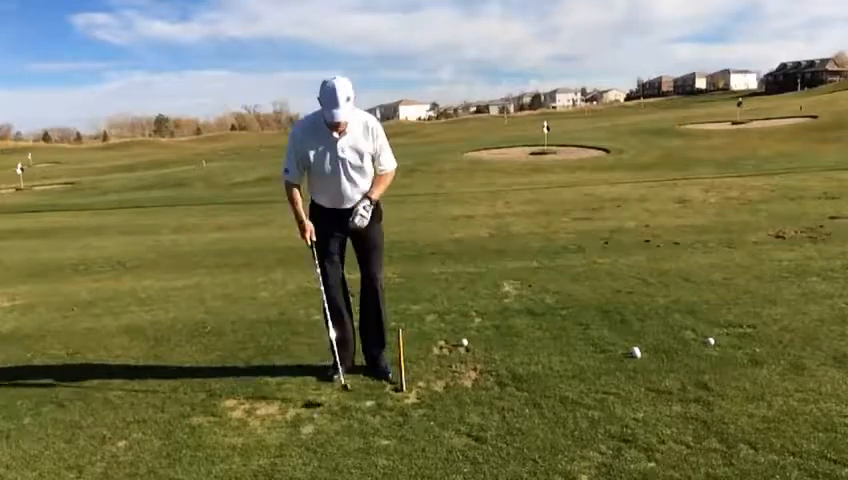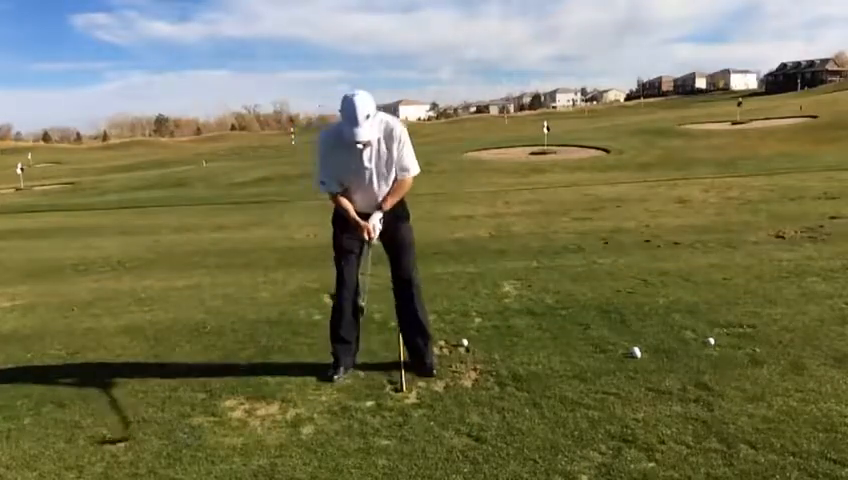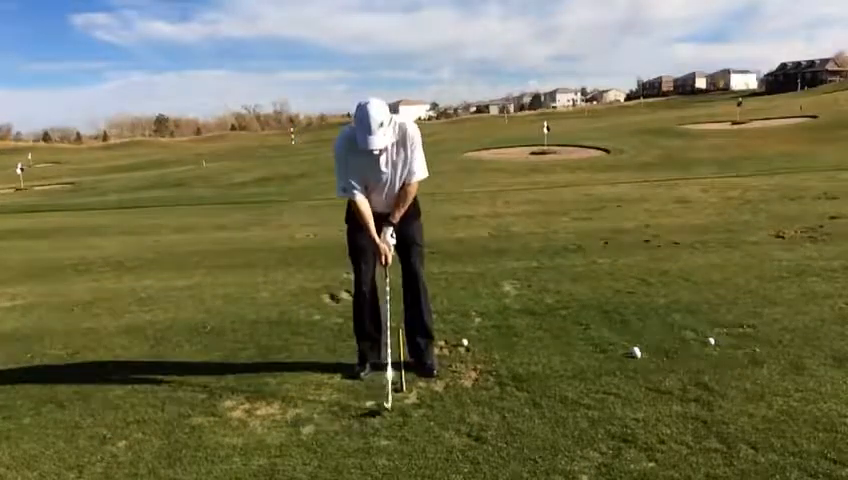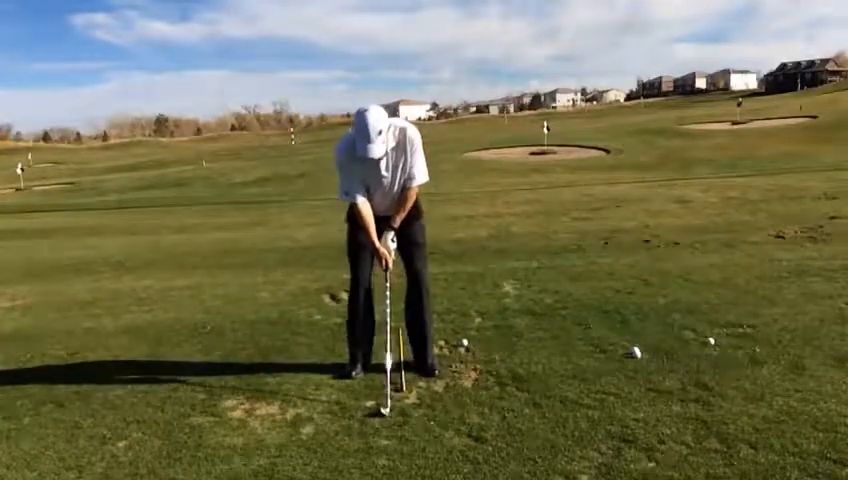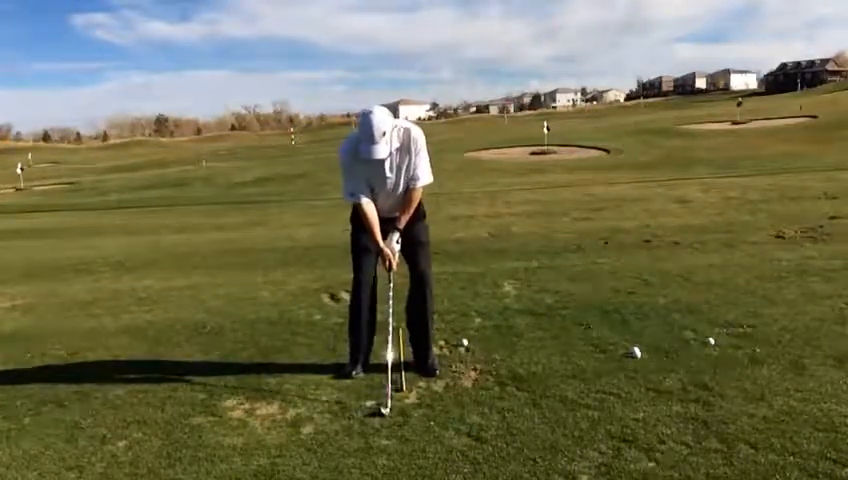
dt=0.5s
person 1, frame 1
left shoulder: (369, 125)
right shoulder: (302, 131)
left elbow: (387, 169)
right elbow: (292, 180)
left wrist: (369, 201)
right wrist: (301, 219)
left hip: (363, 212)
right hip: (325, 214)
left knee: (373, 283)
right knee: (332, 285)
left ankle: (375, 357)
right ankle: (342, 357)
person 1, frame 2
left shoulder: (394, 129)
right shoulder: (328, 140)
left elbow: (407, 176)
right elbow: (333, 189)
left wrist: (380, 212)
right wrist: (358, 222)
left hip: (392, 210)
right hip: (349, 215)
left knee: (406, 279)
right knee: (346, 284)
left ankle: (420, 353)
right ankle: (343, 358)
person 1, frame 3
left shoulder: (408, 132)
right shoulder: (344, 144)
left elbow: (412, 182)
right elbow: (355, 196)
left wrist: (391, 224)
right wrist: (376, 240)
left hip: (403, 210)
right hip: (363, 214)
left knee: (414, 277)
right knee: (364, 283)
left ankle: (422, 354)
right ankle: (369, 356)
person 1, frame 4
left shoulder: (408, 135)
right shoulder: (345, 149)
left elbow: (413, 185)
right elbow: (357, 200)
left wrist: (392, 229)
right wrist: (376, 244)
left hip: (405, 212)
right hip: (365, 215)
left knee: (418, 278)
right knee: (360, 282)
left ankle: (424, 355)
right ankle: (358, 357)
person 1, frame 5
left shoulder: (412, 136)
right shoulder: (349, 150)
left elbow: (417, 186)
right elbow: (362, 200)
left wrist: (397, 230)
right wrist: (380, 245)
left hip: (408, 213)
right hip: (369, 216)
left knee: (422, 278)
right knee: (363, 282)
left ankle: (424, 355)
right ankle: (358, 357)
